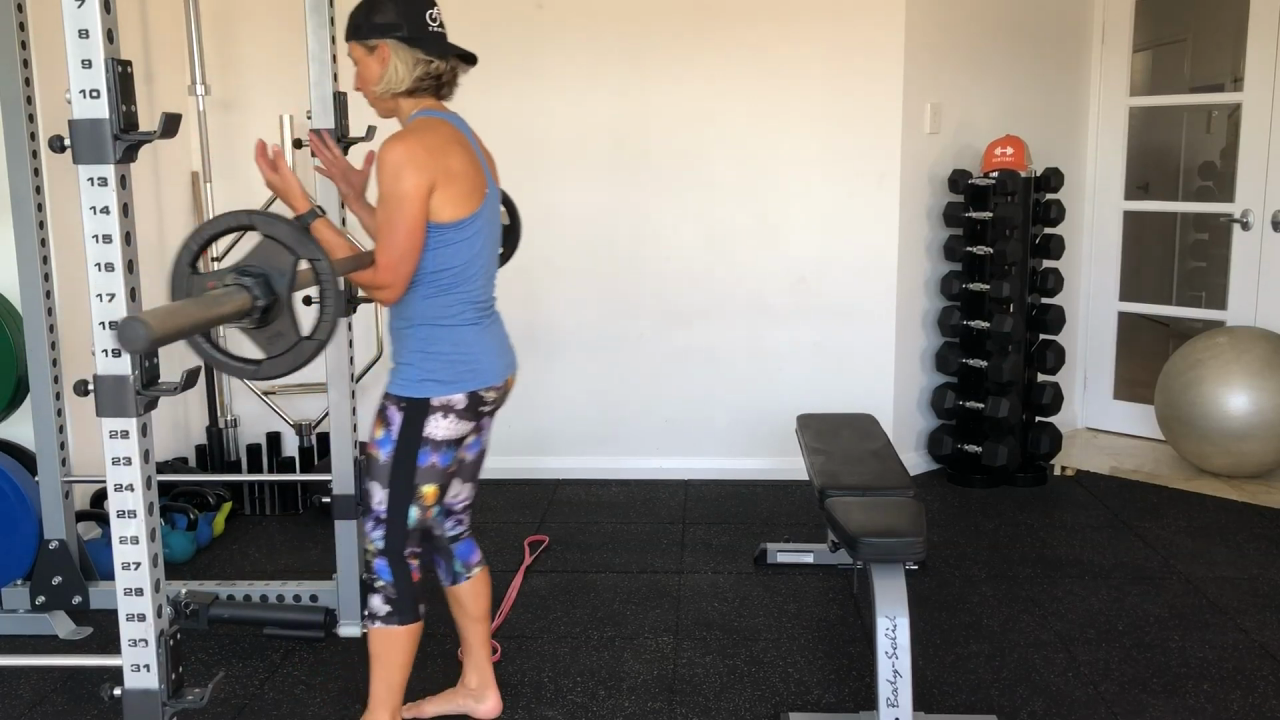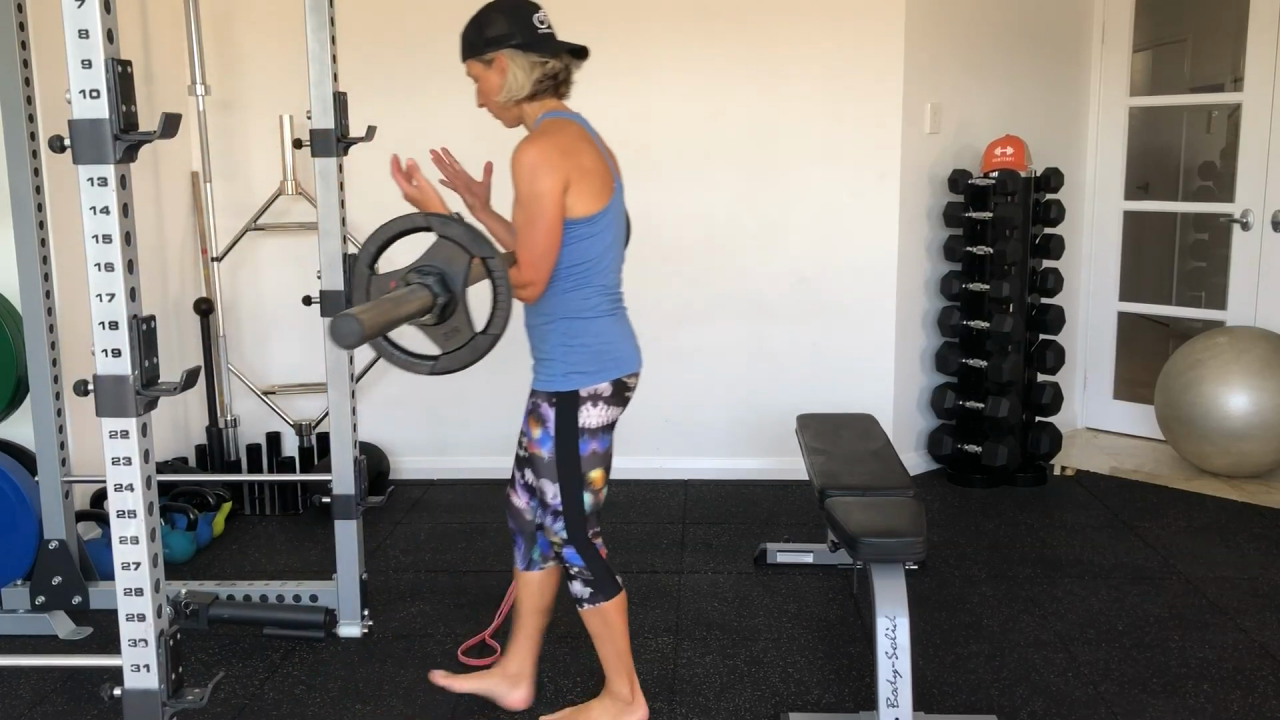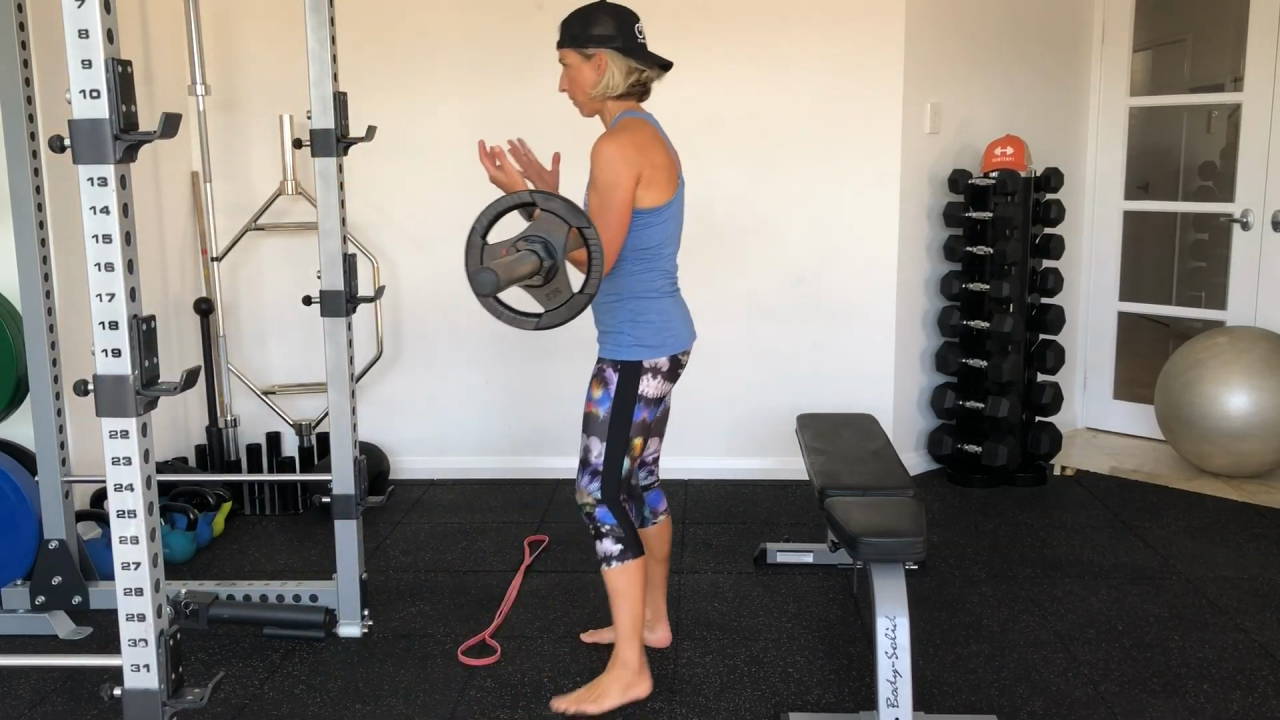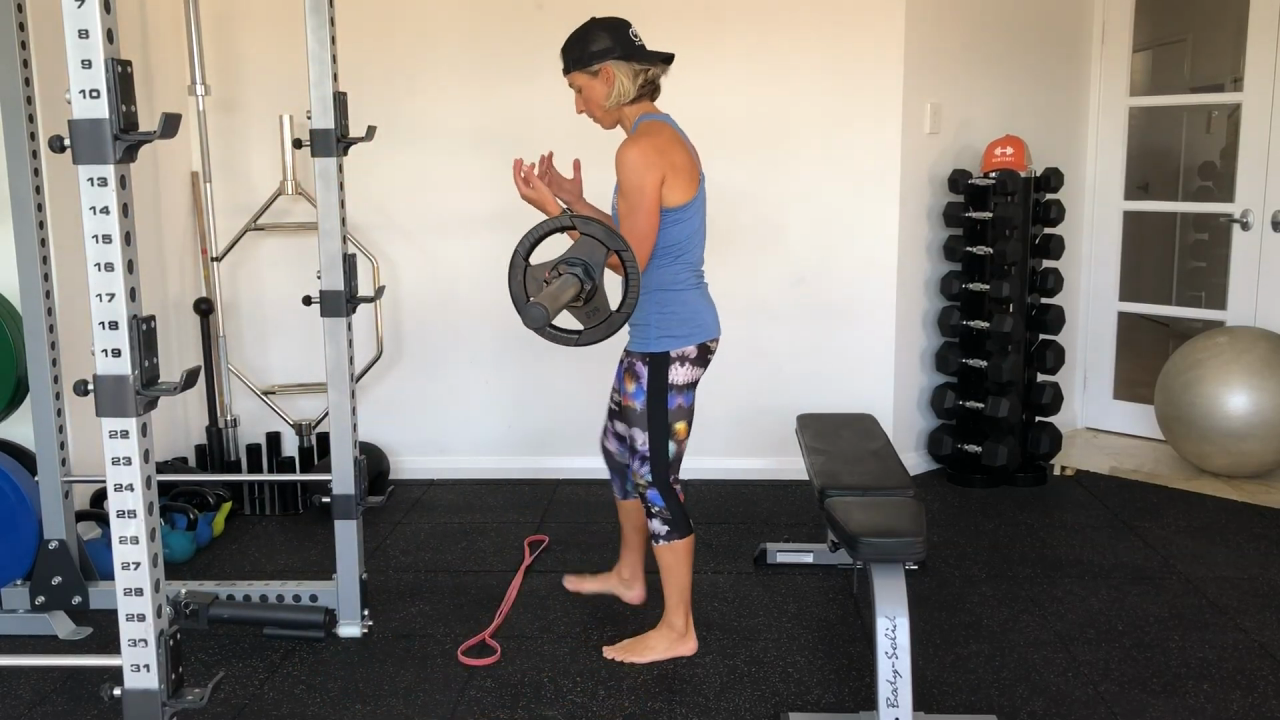
dt=0.7s
person 1, frame 1
left shoulder: (409, 150)
right shoulder: (460, 138)
left elbow: (387, 282)
left wrist: (301, 206)
right wrist: (355, 197)
left hip: (436, 381)
right hip: (479, 367)
left knee: (389, 549)
right knee: (445, 529)
person 1, frame 2
left shoulder: (541, 150)
right shoulder: (577, 137)
left elbow: (528, 281)
left wrist: (439, 215)
right wrist: (480, 210)
left hip: (579, 372)
right hip: (584, 363)
left knee: (570, 533)
right knee: (530, 512)
person 1, frame 3
left shoulder: (619, 144)
right shoulder: (640, 135)
left elbow: (596, 259)
left wrist: (522, 197)
right wrist: (549, 193)
left hip: (637, 346)
right hip: (651, 337)
left knee: (600, 495)
right knee: (637, 480)
right ankle: (651, 619)
person 1, frame 4
left shoulder: (641, 149)
right shoulder: (661, 135)
left elbow: (630, 259)
left wrist: (551, 212)
right wrist: (575, 202)
left hip: (669, 337)
right hip: (664, 331)
left knee: (654, 478)
right knee: (622, 447)
left ankle: (677, 629)
right ankle: (629, 574)
